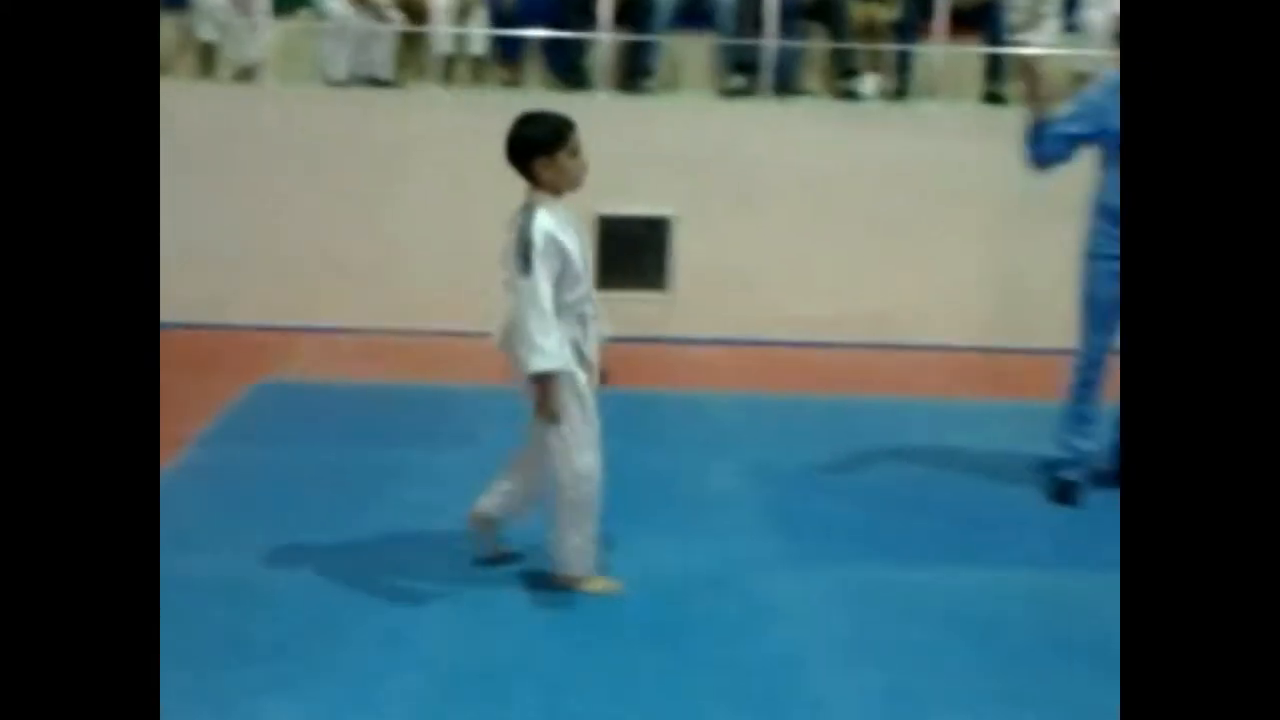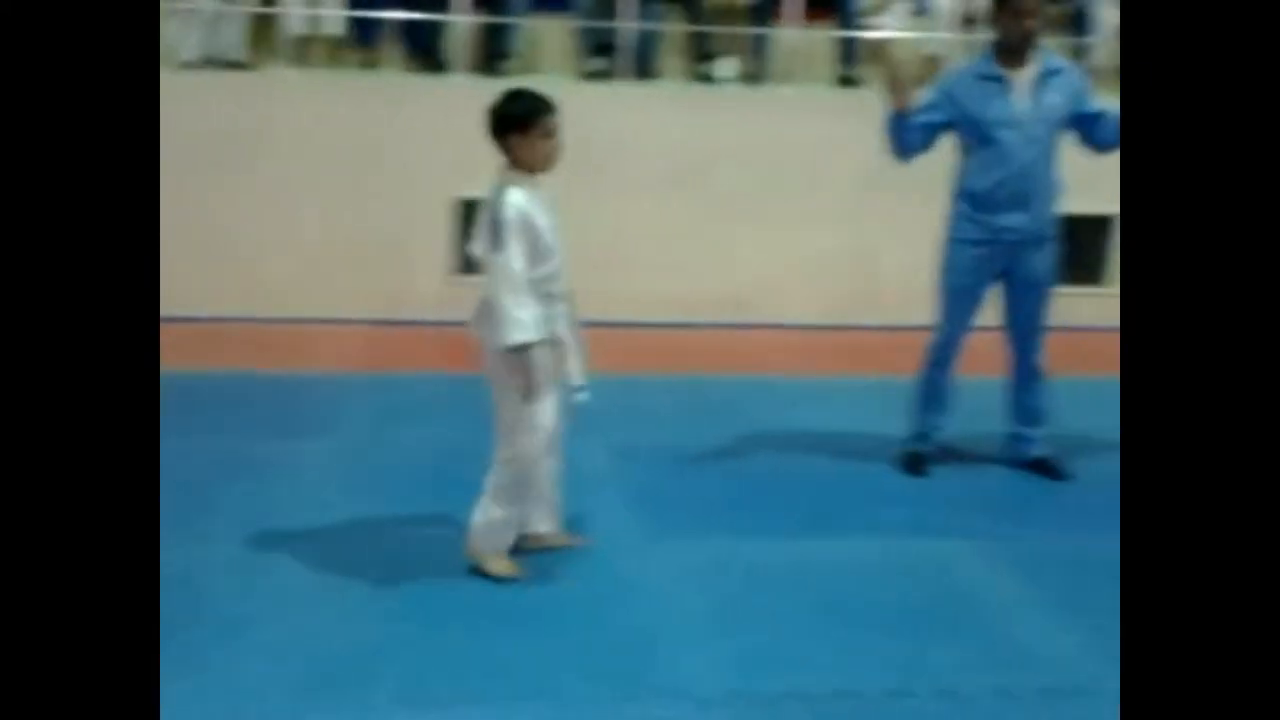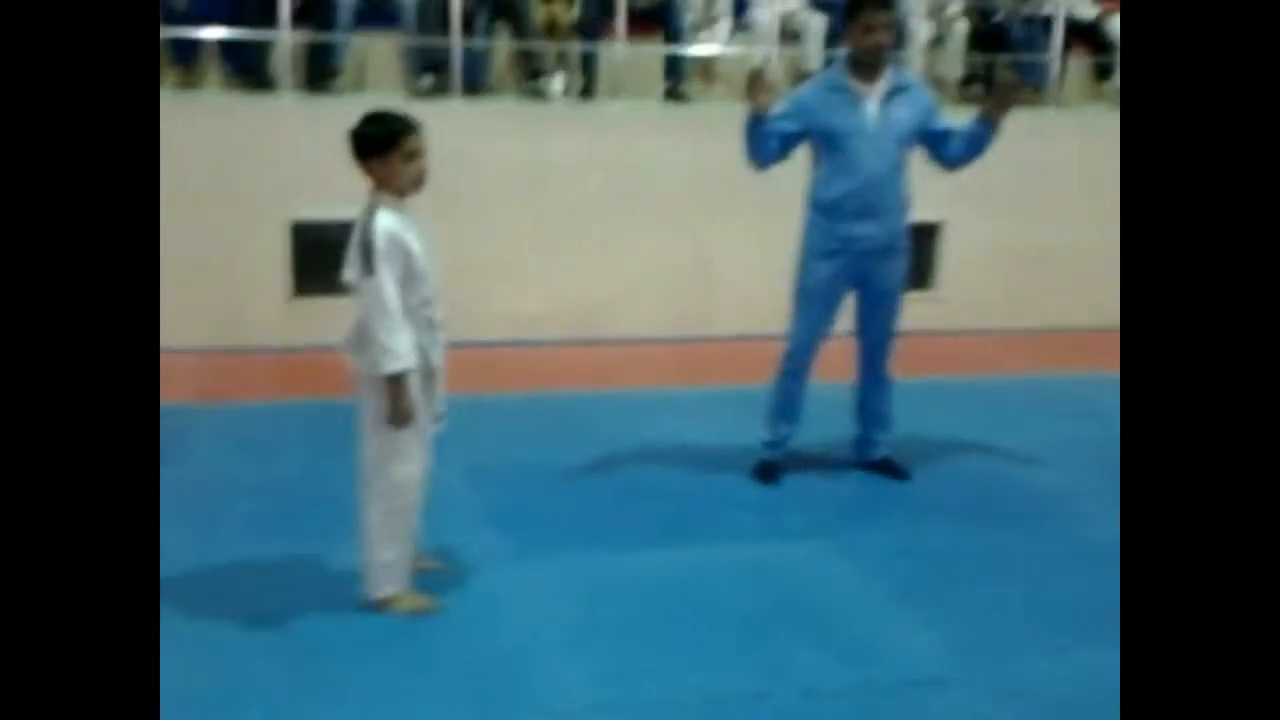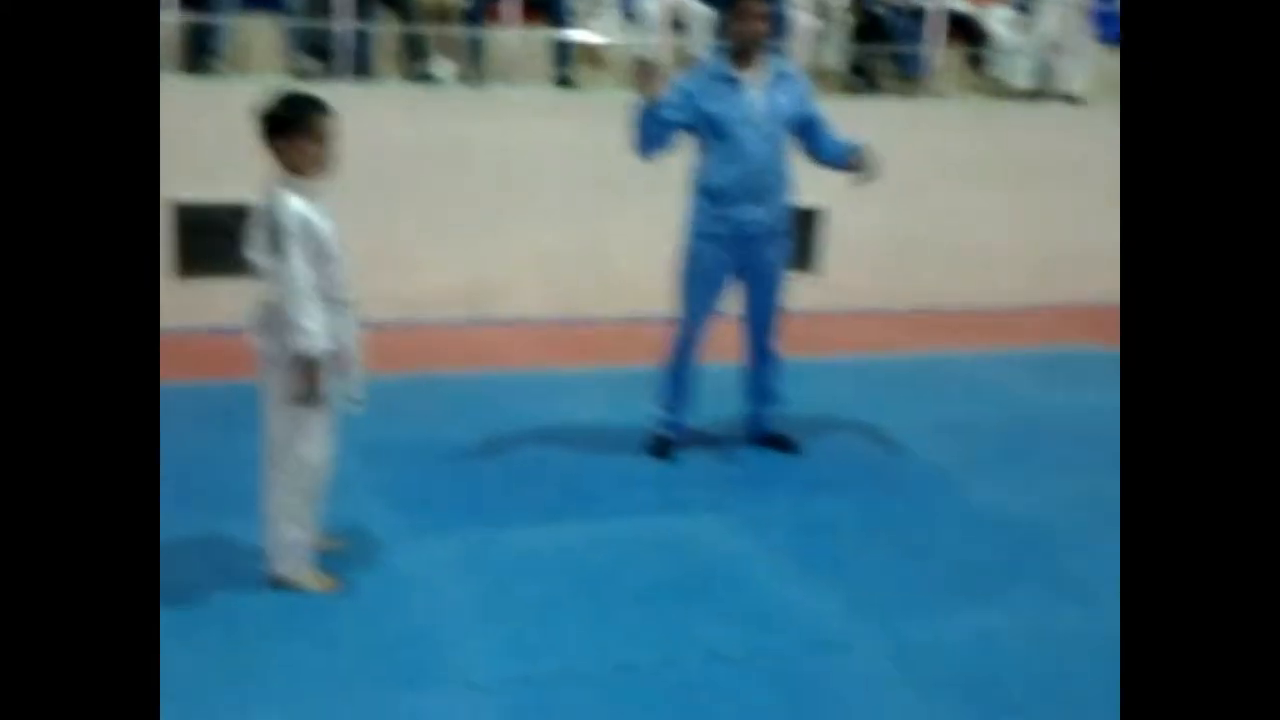
dt=0.5s
person 1, frame 1
left shoulder: (556, 216)
right shoulder: (539, 227)
right elbow: (534, 308)
left wrist: (593, 350)
right wrist: (545, 379)
left hip: (570, 351)
right hip: (555, 359)
left knee: (548, 450)
right knee: (578, 462)
left ankle: (490, 516)
right ankle: (575, 565)
person 1, frame 2
left shoulder: (530, 196)
right shoulder: (509, 204)
right elbow: (506, 284)
left wrist: (559, 342)
right wrist: (523, 354)
left hip: (541, 333)
right hip: (519, 338)
left knee: (544, 436)
right knee: (524, 439)
left ankle: (538, 525)
right ankle: (488, 542)
person 1, frame 3
left shoulder: (398, 220)
right shoulder: (380, 228)
right elbow: (382, 312)
right wrist: (397, 384)
left hip: (412, 362)
right hip: (393, 366)
left knee: (410, 468)
right knee: (395, 474)
left ankle: (400, 555)
right ankle: (386, 586)
person 1, frame 4
left shoulder: (303, 202)
right shoulder: (287, 209)
right elbow: (294, 292)
left wrist: (330, 353)
right wrist: (309, 362)
left hip: (314, 343)
right hip: (298, 348)
left knee: (311, 448)
right knee: (299, 452)
left ankle: (302, 535)
right ankle: (289, 562)
person 2, frame 1
right shoulder: (1105, 95)
right elbow: (1046, 155)
right wrist: (1039, 115)
right hip: (1111, 249)
right knee: (1093, 359)
left ankle: (1116, 455)
right ankle: (1071, 465)
person 2, frame 2
left shoulder: (1068, 80)
right shoulder: (962, 83)
left elbow: (1101, 134)
right elbow: (907, 146)
left wrist: (1118, 120)
right wrist: (902, 112)
left hip: (1036, 239)
right hip: (974, 235)
left knee: (1028, 348)
right knee: (947, 341)
left ankle: (1029, 444)
right ankle: (921, 439)
person 2, frame 3
left shoulder: (914, 96)
right shoulder: (815, 96)
left elbow: (950, 152)
right elbow: (763, 155)
left wrist: (987, 122)
right wrist: (760, 115)
left hip: (887, 248)
right hip: (827, 247)
left knee: (876, 352)
right knee: (801, 348)
left ankle: (873, 447)
right ankle: (775, 448)
person 2, frame 4
left shoulder: (792, 82)
right shoulder: (698, 84)
left elbow: (818, 139)
right elbow: (650, 144)
left wrist: (851, 155)
right wrist: (652, 102)
left hip: (770, 231)
right hip: (715, 230)
left knee: (763, 332)
right knee: (691, 329)
left ankle: (762, 422)
right ankle: (670, 425)
